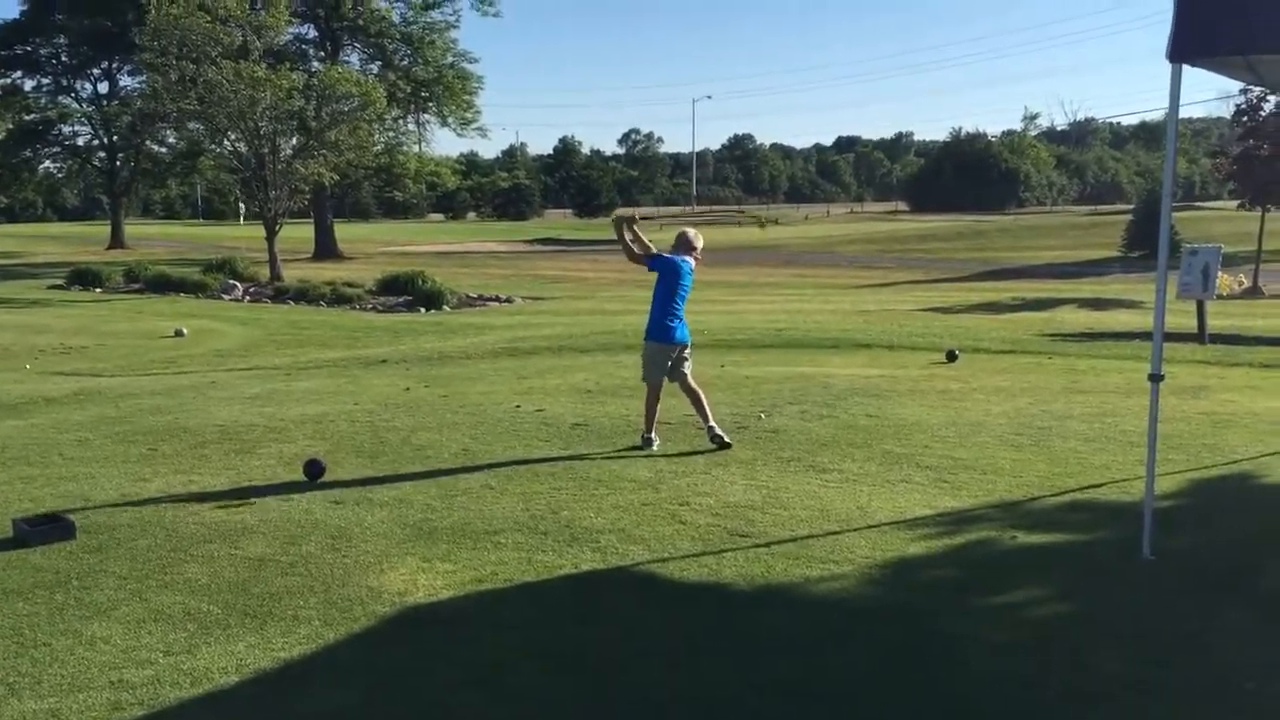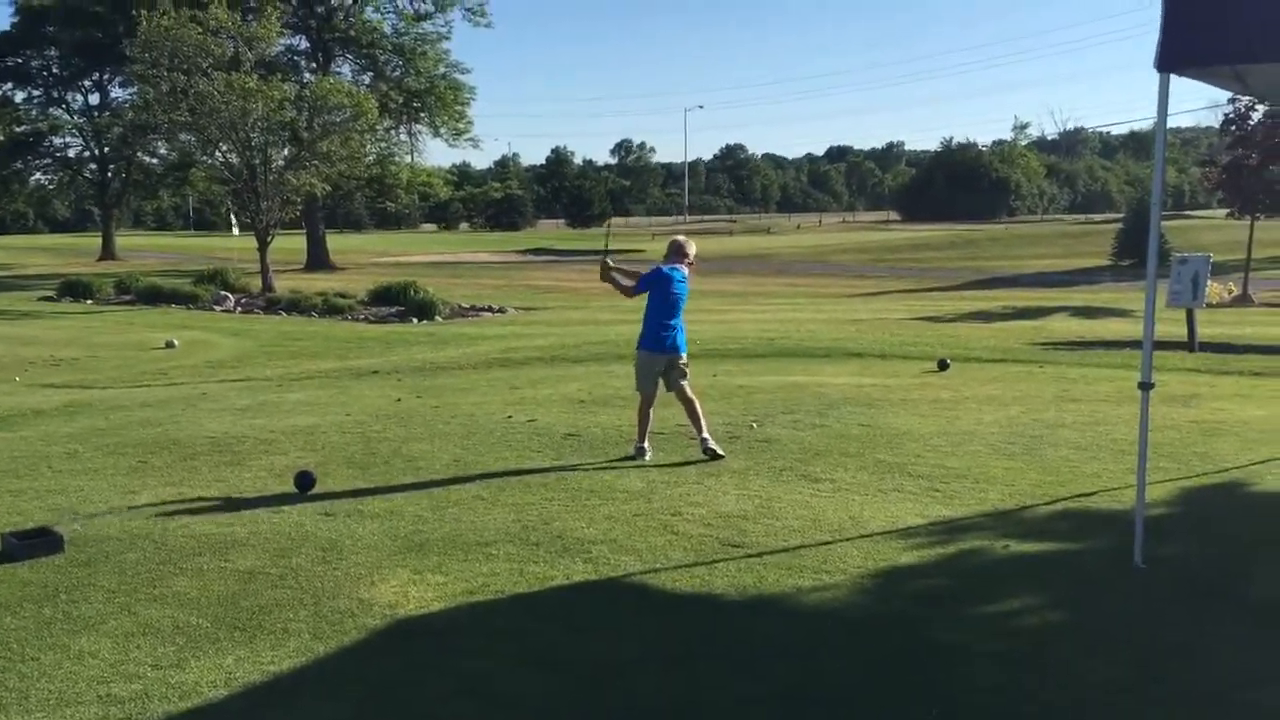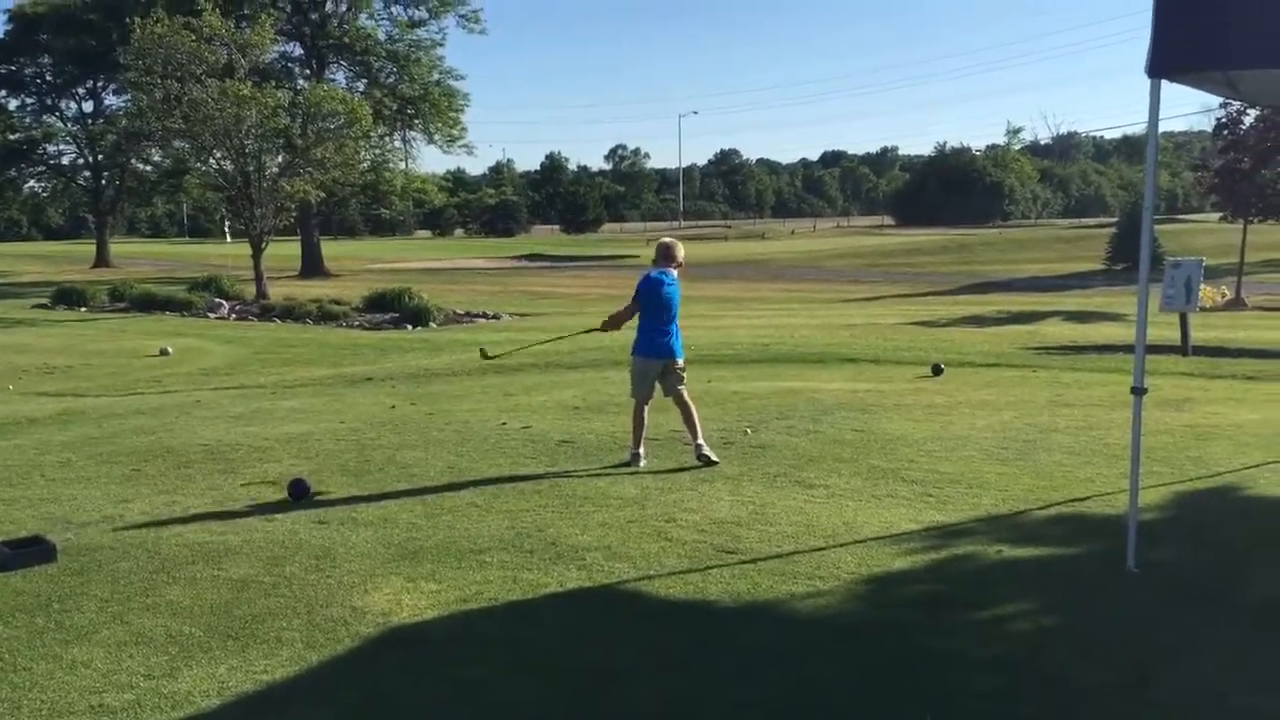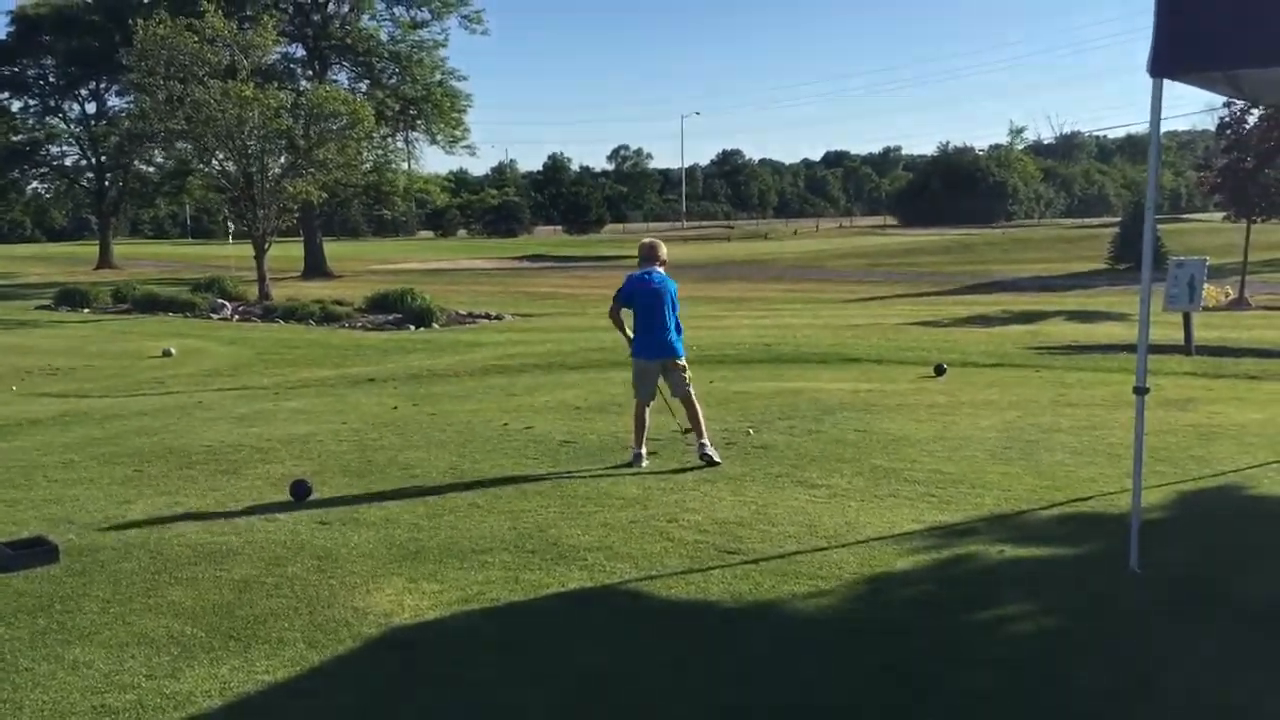
dt=0.2s
person 1, frame 1
left shoulder: (672, 263)
right shoulder: (688, 268)
left elbow: (637, 257)
right elbow: (654, 255)
left wrist: (622, 232)
right wrist: (633, 229)
left hip: (660, 334)
right hip: (680, 336)
left knee: (654, 386)
right knee: (687, 383)
left ankle: (649, 436)
right ankle: (712, 428)
person 1, frame 2
left shoulder: (661, 272)
right shoulder: (683, 278)
left elbow: (632, 290)
right elbow: (646, 279)
left wrist: (610, 277)
right wrist: (614, 268)
left hip: (651, 345)
right hip: (676, 347)
left knee: (647, 396)
right knee: (685, 393)
left ankle: (642, 446)
right ankle: (705, 439)
person 1, frame 3
left shoulder: (651, 279)
right shoulder: (674, 282)
left elbow: (632, 310)
left wrist: (614, 322)
right wrist: (616, 318)
left hip: (646, 351)
right hip: (672, 351)
left knee: (641, 402)
right knee: (681, 398)
left ankle: (637, 452)
right ankle: (699, 445)
person 1, frame 4
left shoulder: (633, 281)
right shoulder: (669, 284)
left elbow: (614, 312)
left wrist: (628, 336)
left hip: (644, 352)
right hip: (672, 350)
left knee: (643, 402)
right knee: (688, 398)
left ankle: (639, 452)
right ankle: (704, 445)
